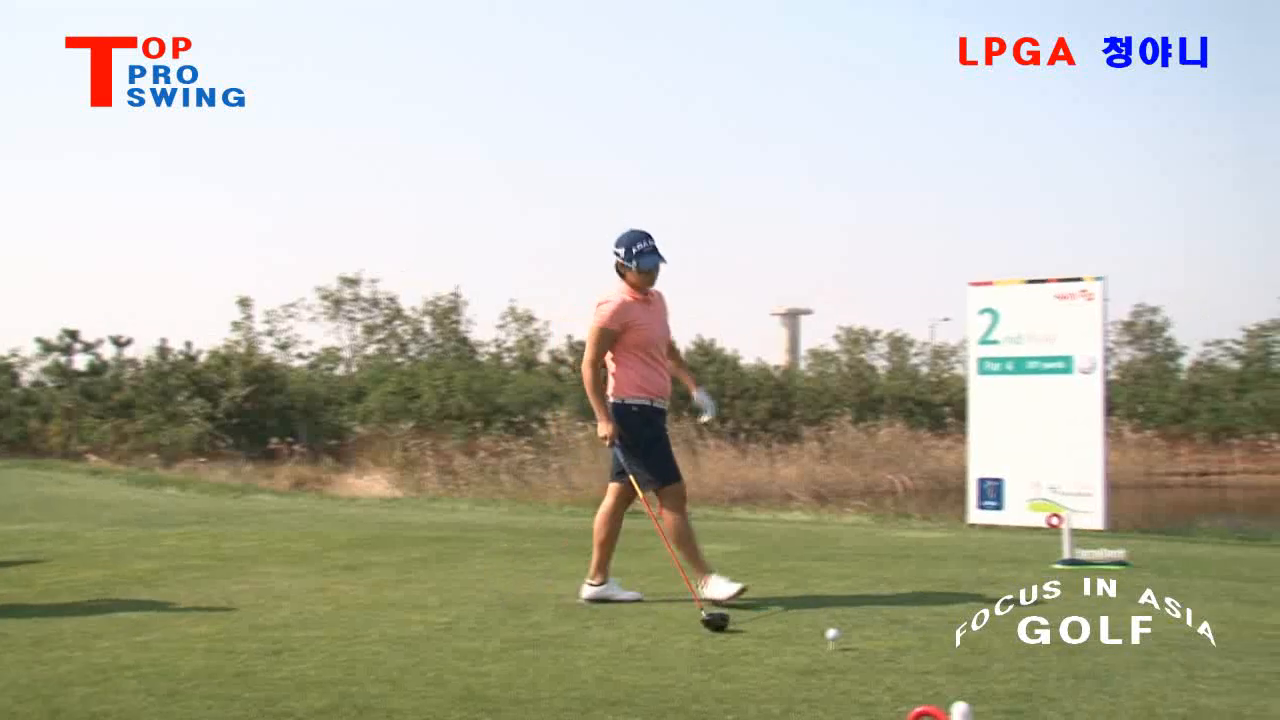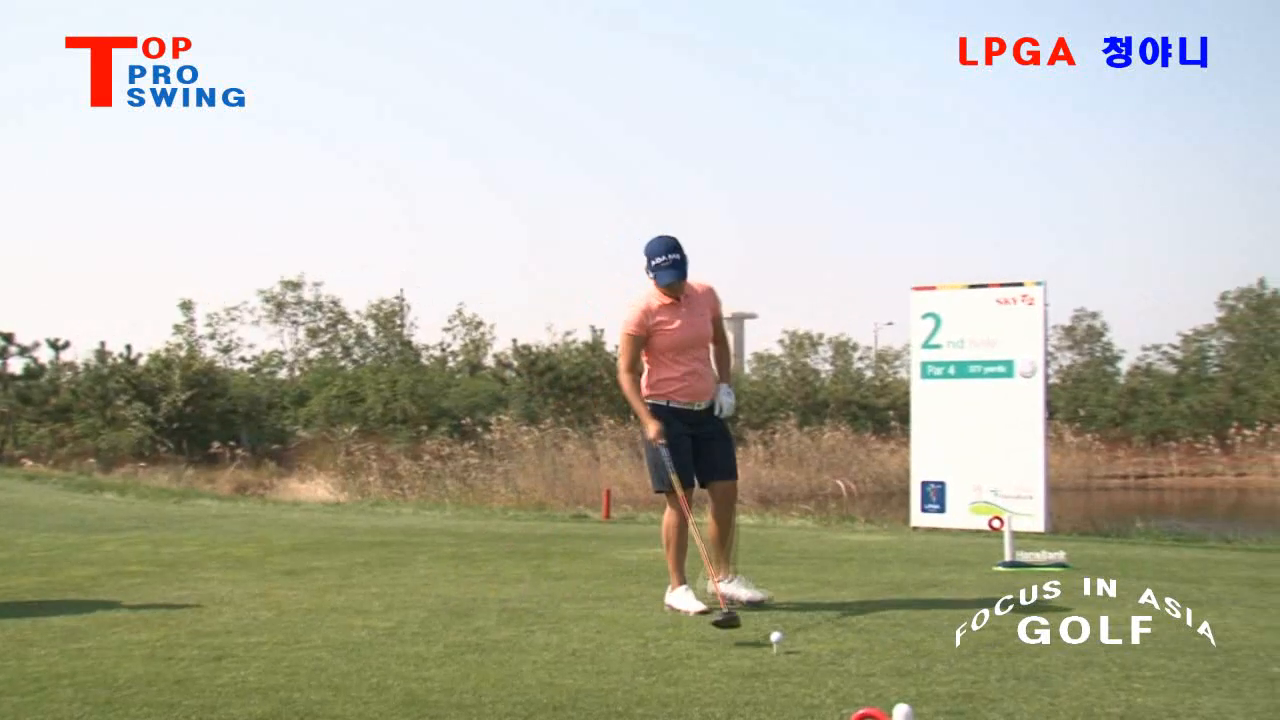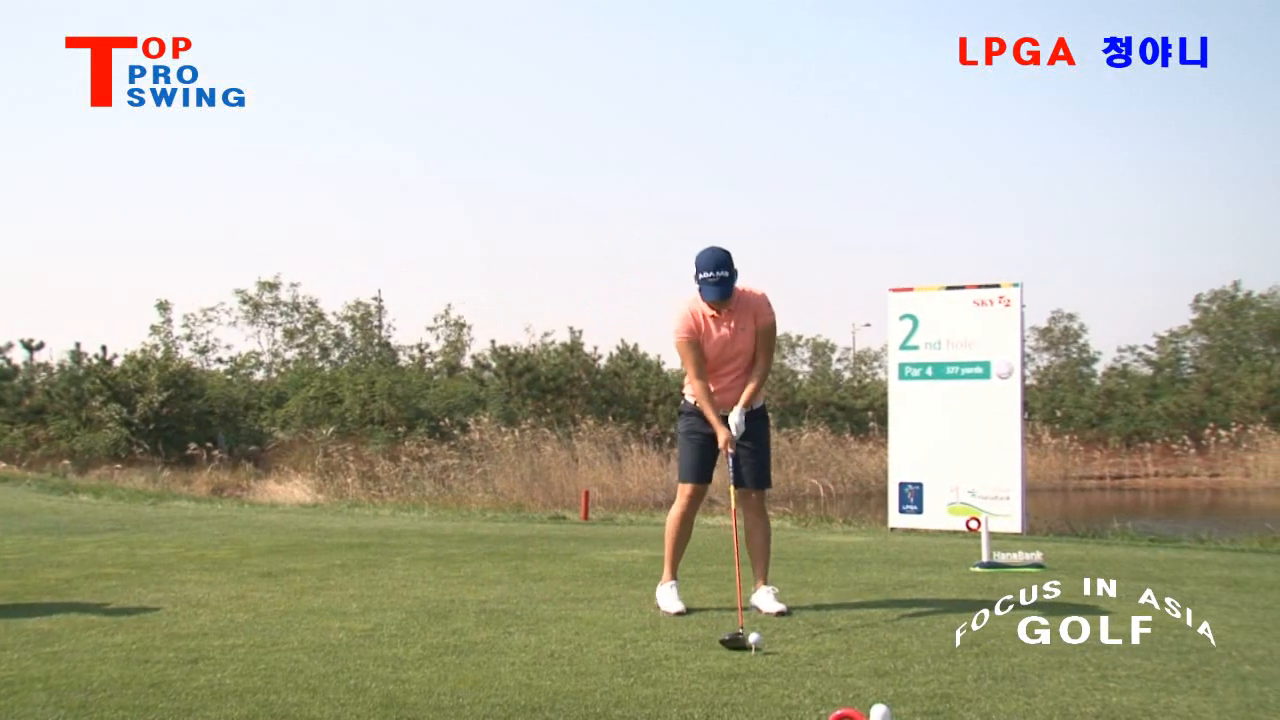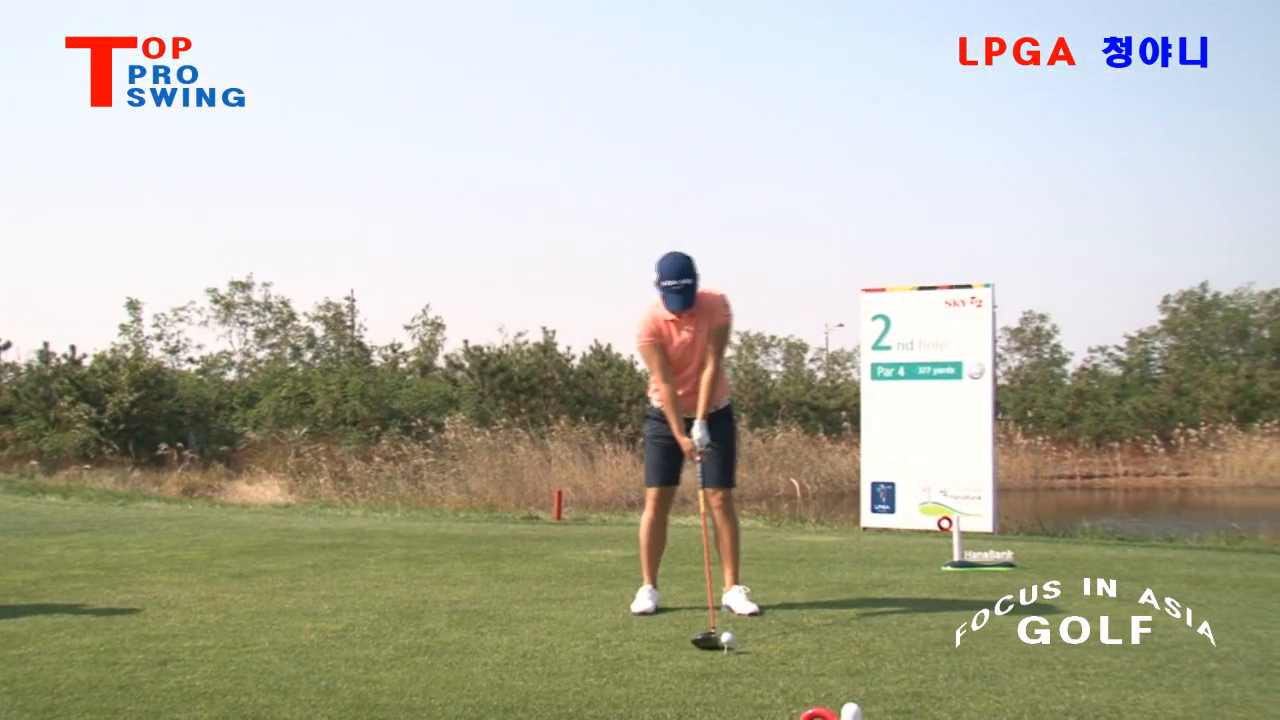
dt=0.5s
person 1, frame 1
left shoulder: (655, 300)
right shoulder: (615, 307)
left elbow: (668, 351)
right elbow: (590, 365)
left wrist: (696, 388)
right wrist: (603, 418)
left hip: (649, 412)
right hip: (632, 414)
left knee: (618, 496)
right knee: (673, 496)
left ankle: (597, 580)
right ankle: (706, 579)
person 1, frame 2
left shoulder: (706, 295)
right shoulder: (642, 312)
left elbow: (720, 341)
right elbow: (625, 372)
left wrist: (725, 384)
right wrist: (648, 420)
left hip: (706, 411)
right hip: (663, 413)
left knee: (726, 493)
right knee: (678, 500)
left ankle: (723, 576)
right ankle: (677, 587)
person 1, frame 3
left shoulder: (758, 303)
right shoulder: (689, 318)
left elbow: (763, 360)
right elbow: (698, 379)
left wrist: (741, 408)
right wrist: (719, 427)
left hip: (749, 413)
right hip: (700, 413)
left knee: (755, 500)
right knee: (689, 496)
left ankle: (761, 589)
right ankle: (668, 582)
person 1, frame 4
left shoulder: (717, 305)
right shoulder: (650, 323)
left elbow: (712, 366)
right elbow: (665, 383)
left wrist: (701, 422)
right wrist: (680, 436)
left hip: (714, 414)
right hip: (664, 417)
left knee: (721, 498)
right knee: (657, 498)
left ankle: (732, 588)
right ankle: (648, 587)
